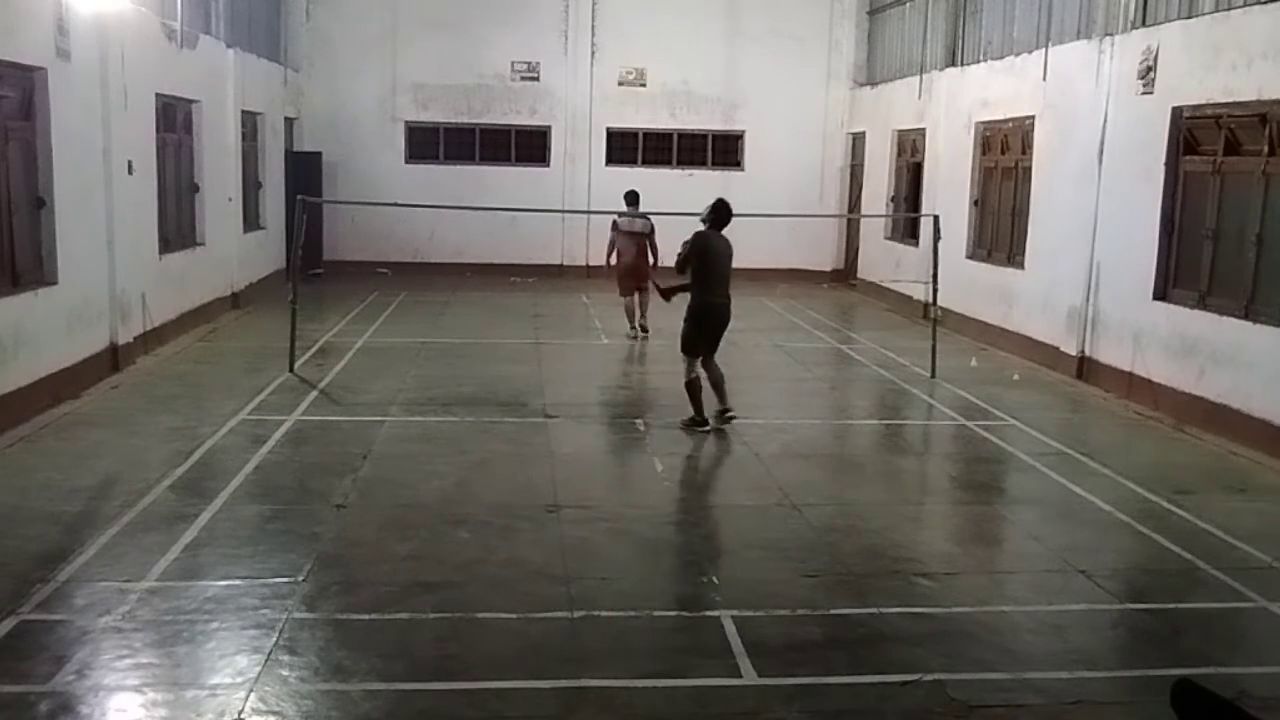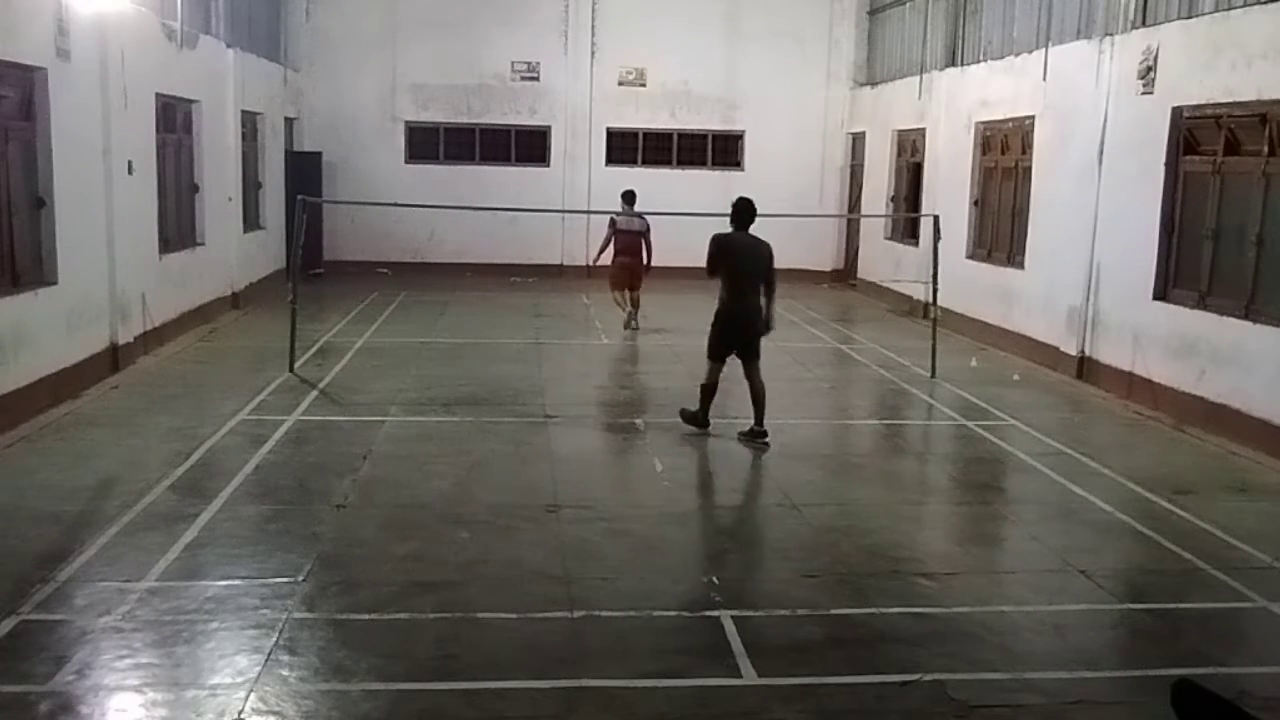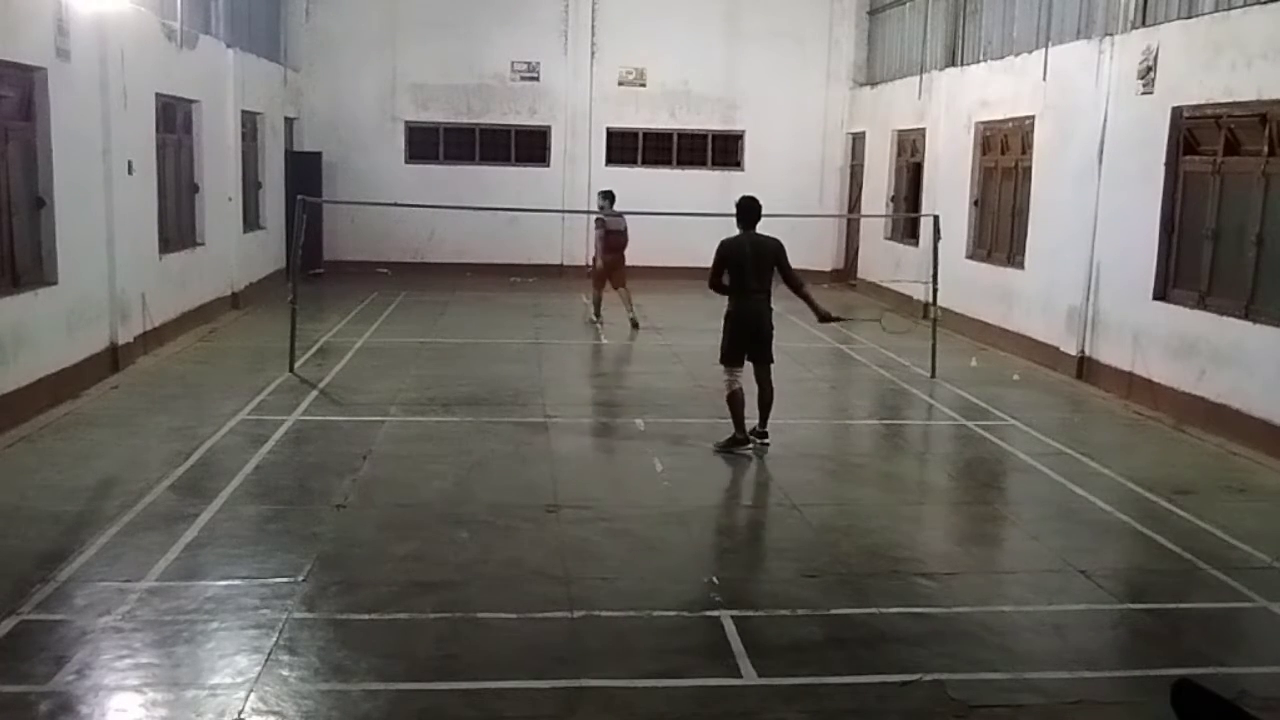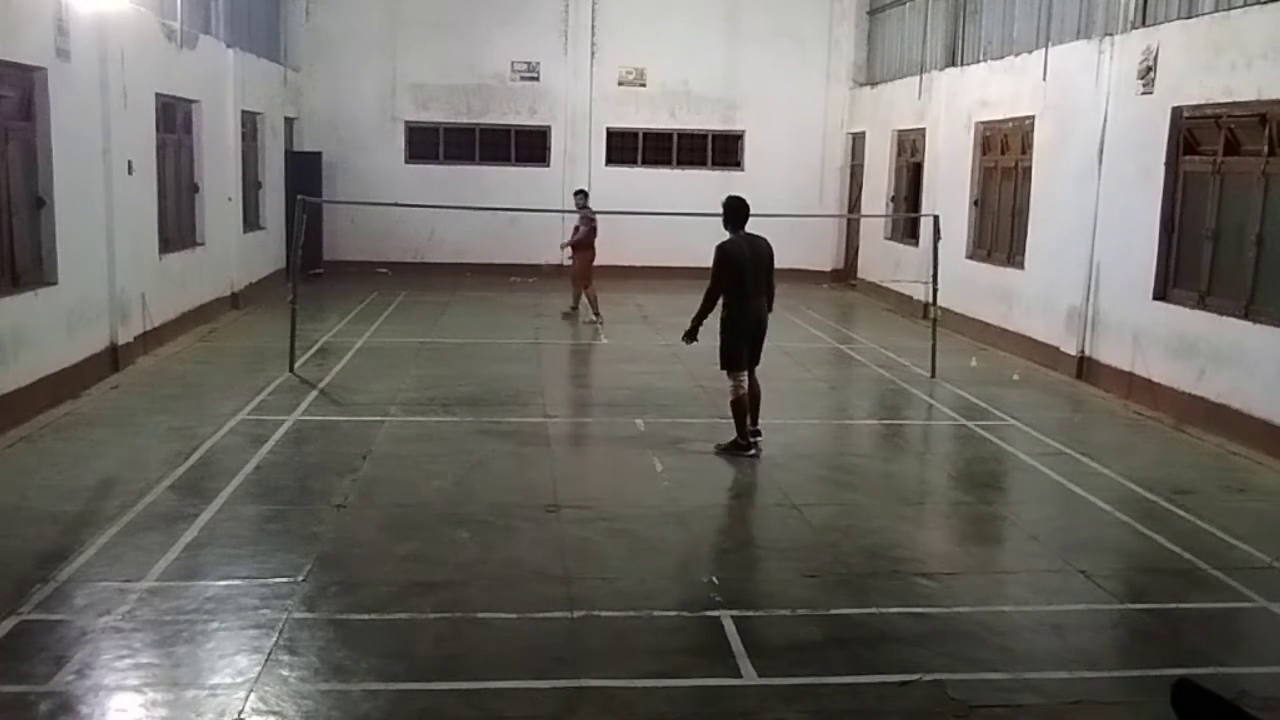
dt=0.4s
person 1, frame 1
left shoulder: (701, 237)
right shoulder: (725, 244)
left elbow: (680, 268)
left wrist: (683, 251)
right wrist: (675, 289)
left hip: (703, 307)
right hip: (723, 308)
left knee: (691, 364)
right knee: (709, 359)
left ankle: (700, 418)
right ankle: (724, 407)
person 1, frame 2
left shoulder: (721, 241)
right shoulder: (764, 247)
left elbow: (711, 272)
right elbow: (770, 285)
right wrist: (769, 314)
left hip: (729, 312)
right hip: (755, 314)
left knee: (714, 368)
right knee: (753, 372)
left ankle: (701, 417)
right ankle: (759, 428)
person 1, frame 3
left shoulder: (728, 246)
right shoulder: (774, 245)
left elbow: (714, 283)
right elbow: (793, 281)
right wrist: (816, 308)
left hip: (738, 315)
right hip: (763, 315)
left knee: (733, 377)
right knee: (764, 375)
left ankle: (740, 436)
right ankle: (761, 430)
person 1, frame 4
left shoulder: (726, 249)
right shoulder: (764, 245)
left elbow: (714, 291)
right elbow: (770, 286)
left wrist: (695, 324)
left hip: (737, 318)
right hip: (759, 316)
left knee: (738, 380)
right knee: (750, 375)
left ankle: (743, 441)
right ankle: (754, 428)
